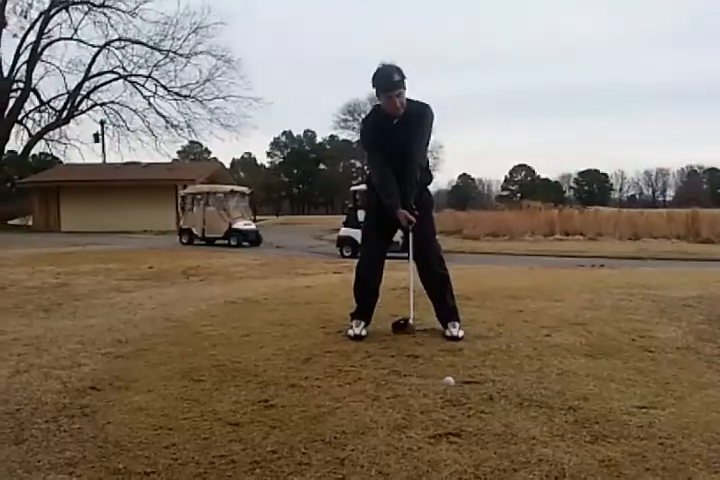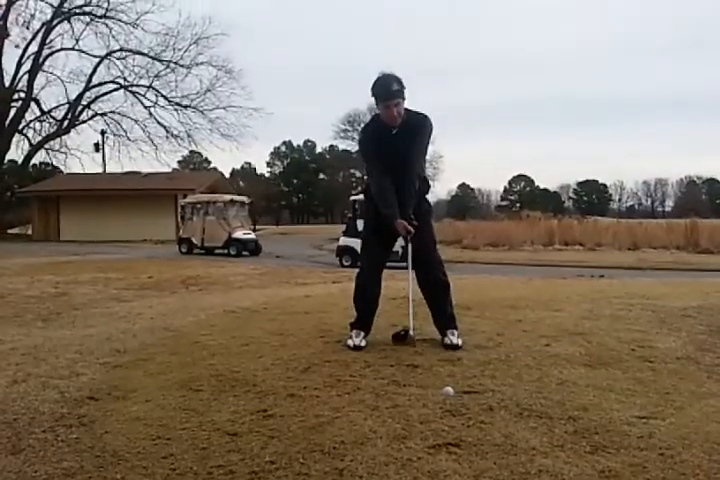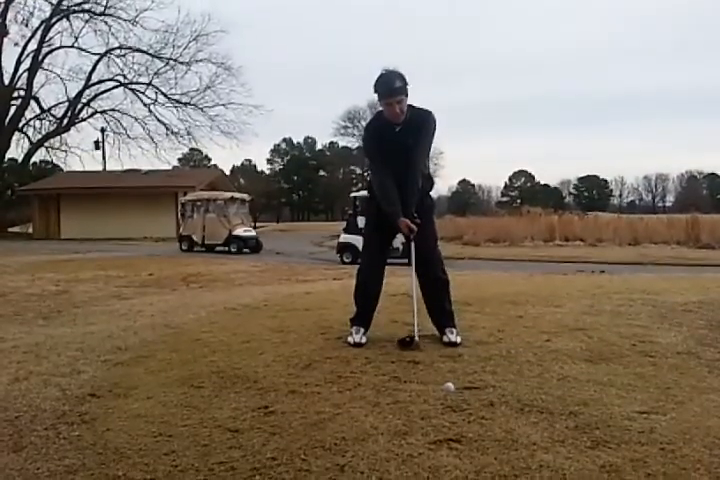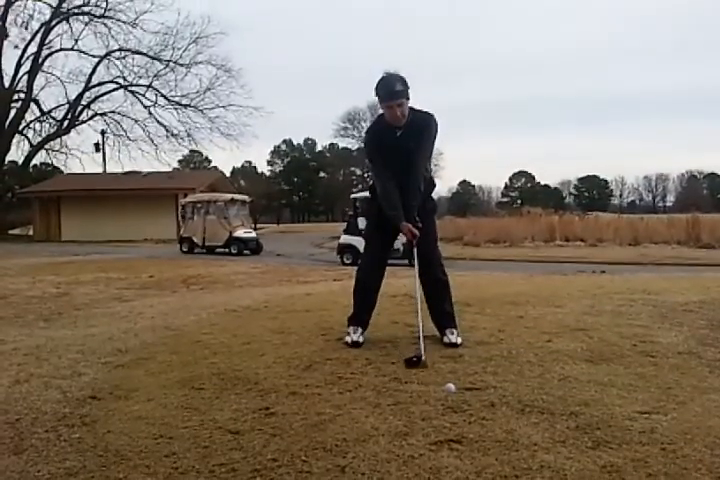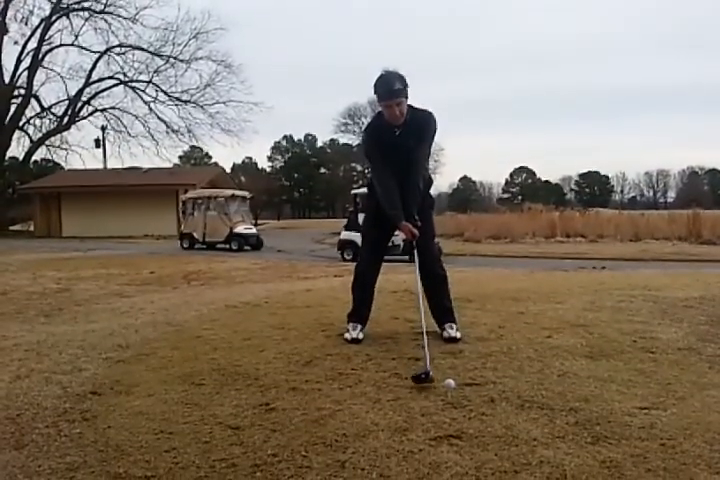
dt=0.5s
person 1, frame 1
left shoulder: (422, 113)
right shoulder: (370, 124)
left elbow: (415, 160)
right elbow: (379, 169)
left wrist: (407, 203)
right wrist: (395, 208)
left hip: (416, 192)
right hip: (381, 196)
left knee: (429, 254)
right knee: (370, 255)
left ankle: (450, 318)
right ankle: (360, 317)
person 1, frame 2
left shoulder: (421, 124)
right shoulder: (369, 133)
left elbow: (413, 170)
right elbow: (377, 178)
left wrist: (406, 212)
right wrist: (394, 218)
left hip: (414, 202)
right hip: (380, 205)
left knee: (429, 263)
right knee: (370, 264)
left ankle: (448, 327)
right ankle: (360, 327)
person 1, frame 3
left shoulder: (424, 120)
right shoulder: (373, 130)
left elbow: (417, 168)
right elbow: (380, 176)
left wrist: (410, 211)
right wrist: (397, 216)
left hip: (418, 198)
right hip: (382, 201)
left knee: (430, 261)
right knee: (371, 261)
left ankle: (446, 325)
right ankle: (360, 324)
person 1, frame 4
left shoulder: (426, 123)
right shoulder: (374, 134)
left elbow: (418, 171)
right elbow: (384, 180)
left wrist: (412, 215)
right wrist: (399, 220)
left hip: (420, 200)
right hip: (384, 202)
left knee: (431, 261)
right knee: (371, 261)
left ankle: (447, 325)
right ankle: (357, 324)
person 1, frame 5
left shoulder: (425, 121)
right shoulder: (373, 132)
left elbow: (418, 169)
right elbow: (382, 179)
left wrist: (411, 214)
right wrist: (399, 220)
left hip: (417, 197)
right hip: (382, 199)
left knee: (429, 256)
right knee: (369, 257)
left ankle: (446, 320)
right ankle: (356, 320)
